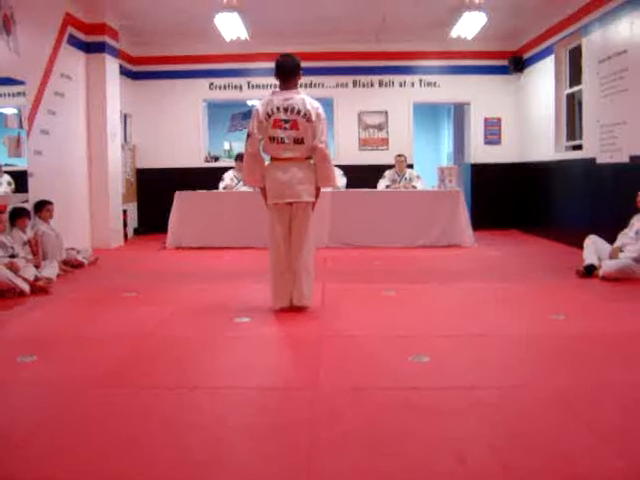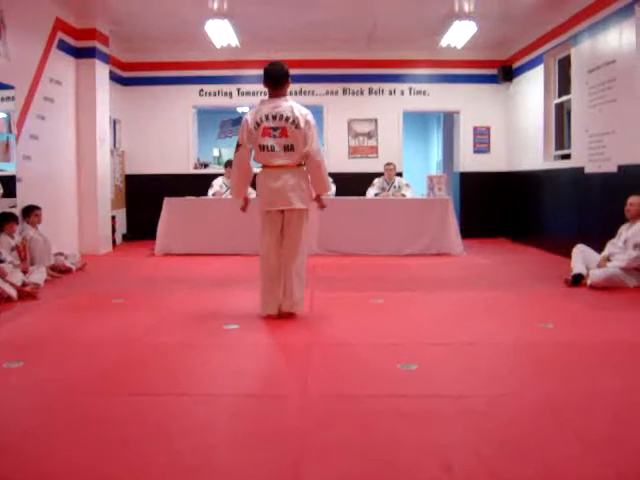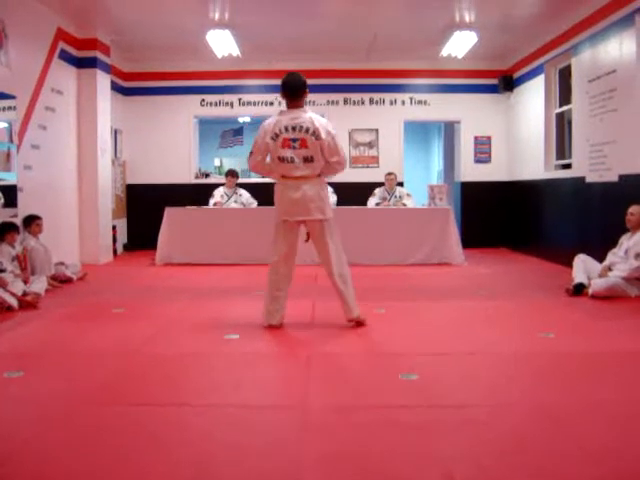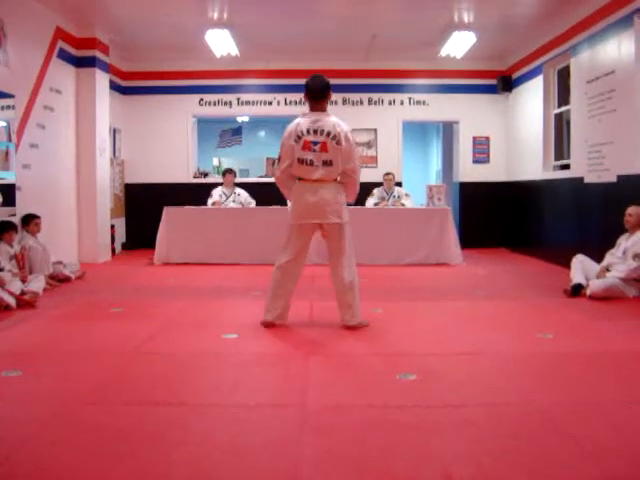
dt=0.5s
person 1, frame 1
left shoulder: (263, 107)
right shoulder: (313, 106)
left elbow: (252, 149)
right elbow: (321, 149)
left wrist: (259, 183)
right wrist: (320, 184)
left hip: (276, 176)
right hip: (303, 176)
left knee: (278, 242)
right knee: (302, 241)
left ankle: (281, 299)
right ankle: (301, 298)
person 1, frame 2
left shoulder: (252, 116)
right shoulder: (302, 113)
left elbow: (241, 158)
right elbow: (314, 156)
left wrist: (242, 193)
right wrist: (319, 191)
left hip: (268, 183)
right hip: (295, 182)
left knee: (269, 249)
right knee: (294, 249)
left ankle: (270, 306)
right ankle: (290, 304)
person 1, frame 3
left shoulder: (270, 126)
right shoulder: (320, 124)
left elbow: (255, 162)
right elbow: (338, 162)
left hip: (286, 195)
right hip: (314, 194)
left knee: (281, 259)
right knee: (332, 256)
left ankle: (273, 316)
right ankle: (352, 312)
person 1, frame 4
left shoulder: (294, 128)
right shoulder: (341, 129)
left elbow: (282, 172)
right elbow: (352, 172)
right wrist: (345, 198)
left hip: (303, 198)
right hip: (331, 198)
left knee: (289, 259)
right knee: (342, 261)
left ankle: (272, 315)
right ankle: (352, 317)
